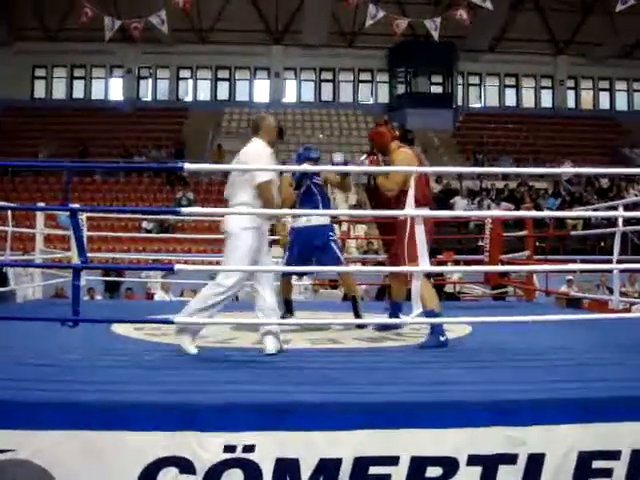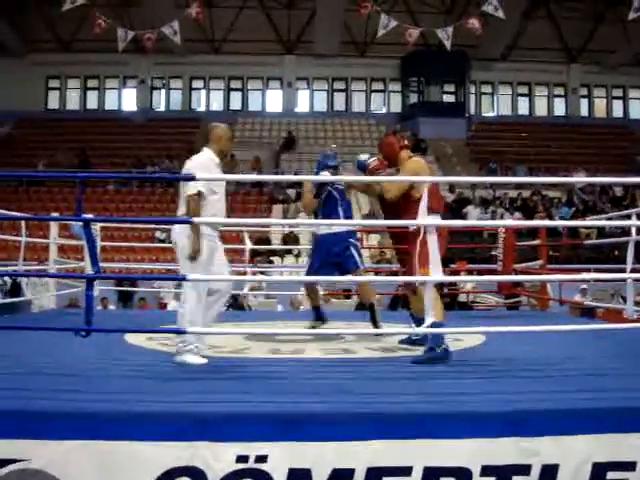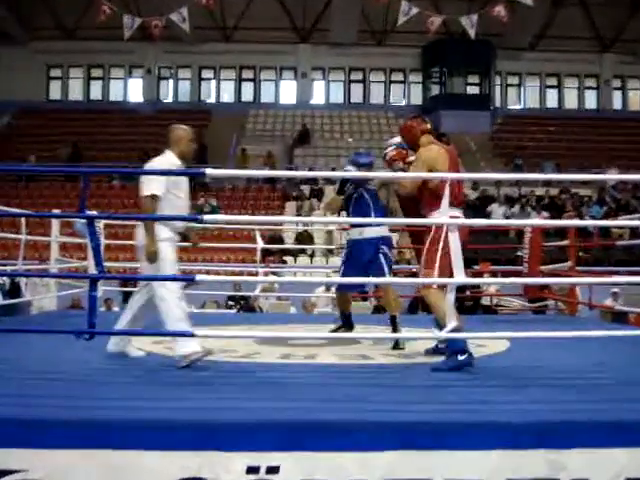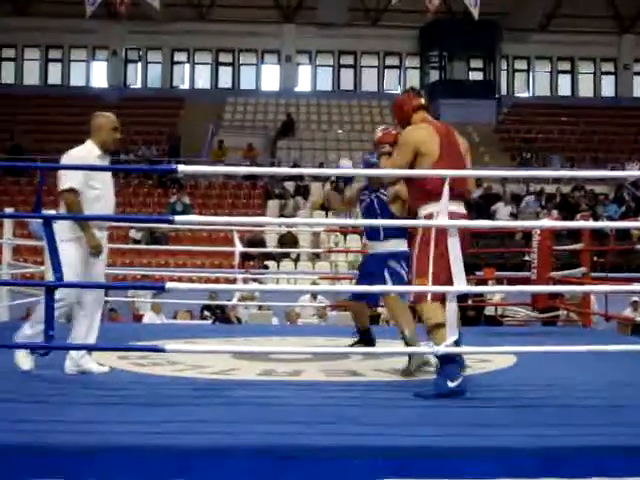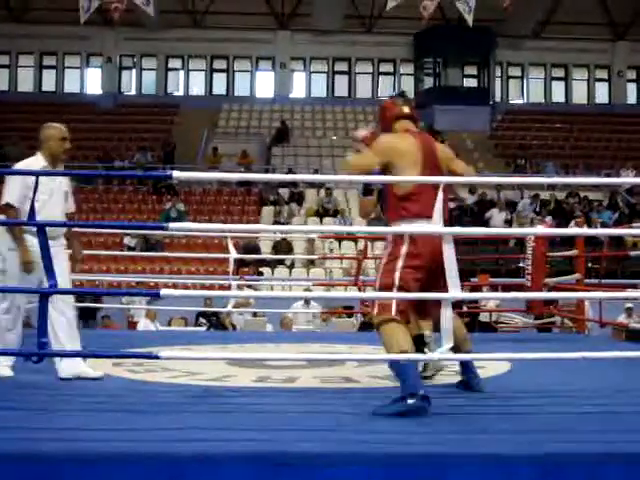
dt=0.4s
person 1, frame 1
left shoulder: (401, 155)
right shoulder: (404, 155)
left elbow: (390, 190)
left wrist: (374, 173)
right wrist: (379, 176)
left hip: (413, 220)
right hip: (409, 221)
left knee: (417, 275)
right knee: (397, 270)
left ankle: (438, 333)
right ankle: (394, 317)
person 1, frame 2
left shoulder: (412, 165)
right shoulder: (418, 164)
left elbow: (390, 193)
right elbow: (405, 196)
left wrist: (374, 173)
right wrist: (386, 174)
left hip: (426, 230)
right hip: (422, 229)
left knee: (424, 284)
right knee: (412, 282)
left ankle: (438, 344)
right ankle: (418, 333)
person 1, frame 3
left shoulder: (428, 153)
right shoulder: (447, 151)
left elbow: (406, 189)
left wrist: (397, 165)
right wrist: (411, 168)
left hip: (444, 224)
right hip: (452, 222)
left knee: (430, 288)
right knee: (439, 285)
left ankle: (461, 350)
right ankle: (447, 342)
person 1, frame 4
left shoulder: (413, 134)
right shoulder: (456, 138)
right elbow: (469, 186)
left wrist: (386, 149)
left hip: (436, 219)
right hip: (458, 218)
left knee: (427, 298)
right knee: (445, 294)
left ankle: (453, 376)
right ankle: (454, 361)
person 1, frame 5
left shoulder: (390, 143)
right shoulder: (438, 148)
left elbow: (351, 169)
right elbow: (470, 175)
left wrist: (362, 145)
left hip: (410, 239)
right hip: (439, 237)
left knee: (388, 314)
right knee: (443, 308)
left ankle: (413, 391)
right ankle: (469, 374)
person 2, frame 1
left shoulder: (246, 154)
right shoulder: (261, 152)
left elbow: (230, 194)
right elbow: (264, 188)
left hip: (248, 225)
right hip: (248, 224)
left knee: (264, 280)
right knee: (230, 281)
left ankle: (270, 334)
right ankle: (187, 326)
person 2, frame 2
left shoulder: (214, 165)
right shoulder: (200, 163)
right elbow: (192, 201)
right wrist: (195, 239)
left hip: (208, 236)
right hip: (195, 236)
left knee: (220, 287)
right knee: (196, 292)
left ankle: (194, 339)
right ankle: (187, 348)
person 2, frame 3
left shoulder: (179, 169)
right shoulder: (160, 166)
right elbow: (147, 203)
left wrist: (187, 232)
right wrist: (151, 240)
left hip: (167, 238)
right hip: (155, 238)
left knee: (148, 291)
right knee: (169, 290)
left ankle: (119, 340)
right ankle: (186, 346)
person 2, frame 4
left shoulder: (104, 162)
right shoulder: (77, 156)
right elbow: (70, 197)
right wrist: (88, 234)
left hip: (98, 237)
right hip: (73, 235)
left knee: (92, 297)
right knee: (64, 294)
left ankle: (79, 357)
right ankle: (24, 343)
person 2, frame 5
left shoulder: (63, 176)
right shoulder: (23, 170)
left wrist: (73, 244)
right wrist: (23, 248)
left hip: (55, 246)
right hip: (27, 245)
left knee: (63, 302)
left ankle: (70, 363)
person 3, frame 1
left shoulder: (323, 174)
right shoulder: (289, 178)
left elbow: (346, 187)
right elbow: (286, 203)
left wrist: (344, 173)
right wrist: (298, 183)
left hip: (323, 228)
right hip: (300, 230)
left knee: (341, 268)
right knee: (286, 273)
left ankle: (357, 311)
right ankle: (288, 309)
person 3, frame 2
right shoulder: (310, 185)
right elbow: (308, 210)
right wrist: (319, 190)
left hip: (345, 234)
right hip: (323, 236)
left knee: (358, 274)
right knee: (310, 280)
left ankle: (374, 319)
right ankle: (319, 316)
person 3, frame 3
right shoulder: (348, 185)
right elbow: (331, 209)
right wrist: (341, 188)
left hip: (379, 239)
right hip: (356, 241)
left knee: (384, 281)
right knee: (342, 288)
left ankle: (396, 329)
right ankle: (347, 322)
person 3, frame 4
left shoulder: (397, 187)
right shoulder: (362, 188)
left elbow: (407, 214)
right elbow: (337, 206)
left wrist: (395, 202)
left hip: (395, 255)
right hip: (373, 255)
left knee: (391, 297)
right knee: (355, 302)
left ankle: (416, 352)
right ankle: (366, 338)
person 3, frame 5
left shoulder: (418, 177)
right shoulder: (382, 184)
right elbow: (367, 213)
right wrist: (368, 189)
left hip: (421, 243)
right hip: (398, 246)
right knee: (401, 303)
left ankle: (434, 354)
right ankle: (420, 351)
